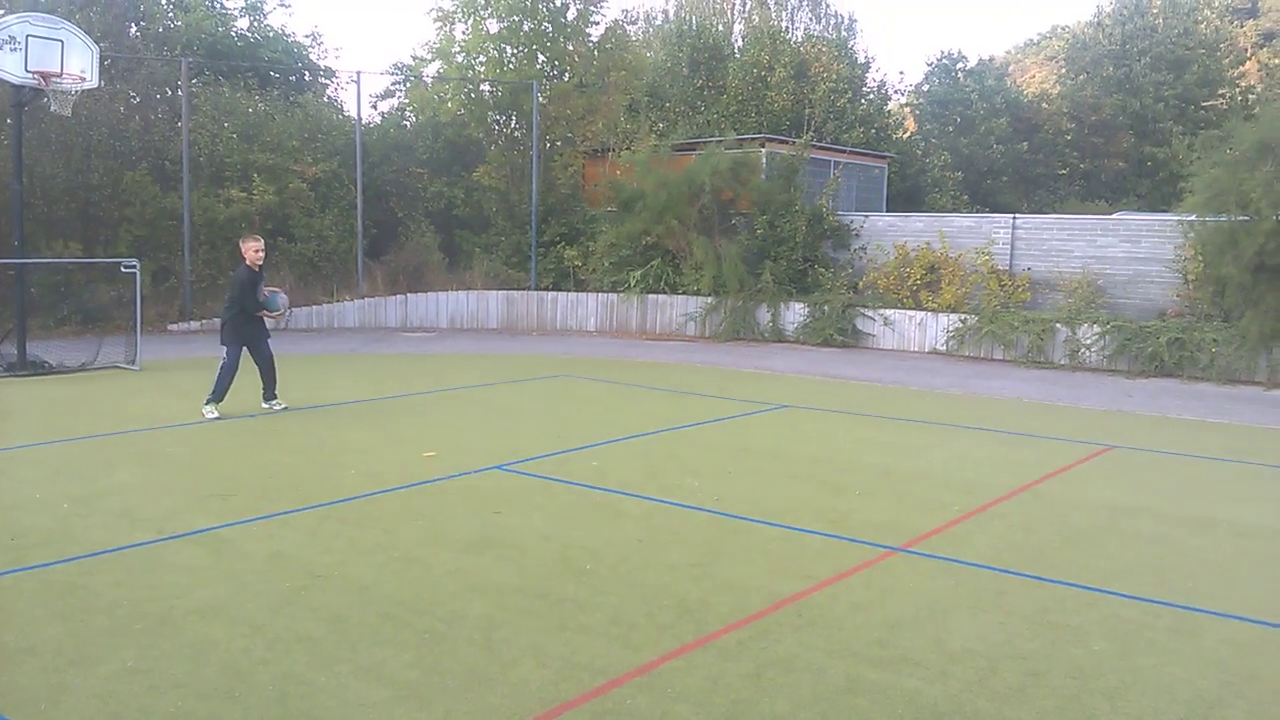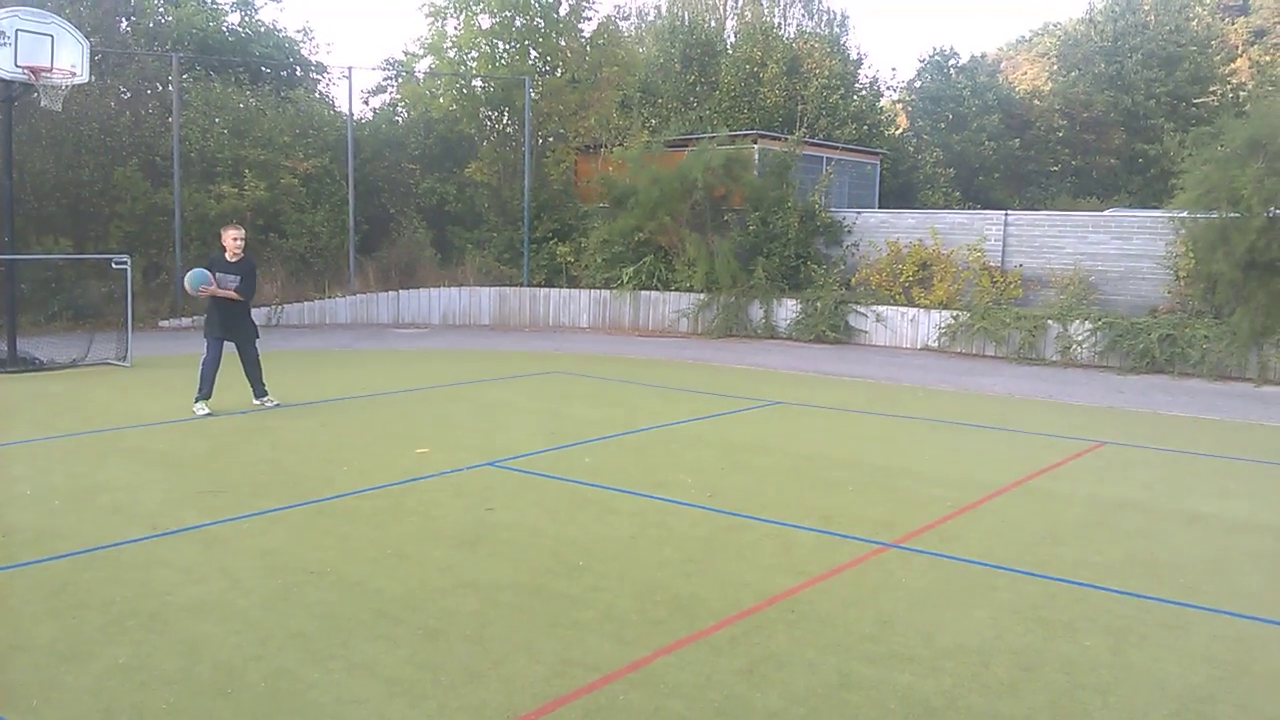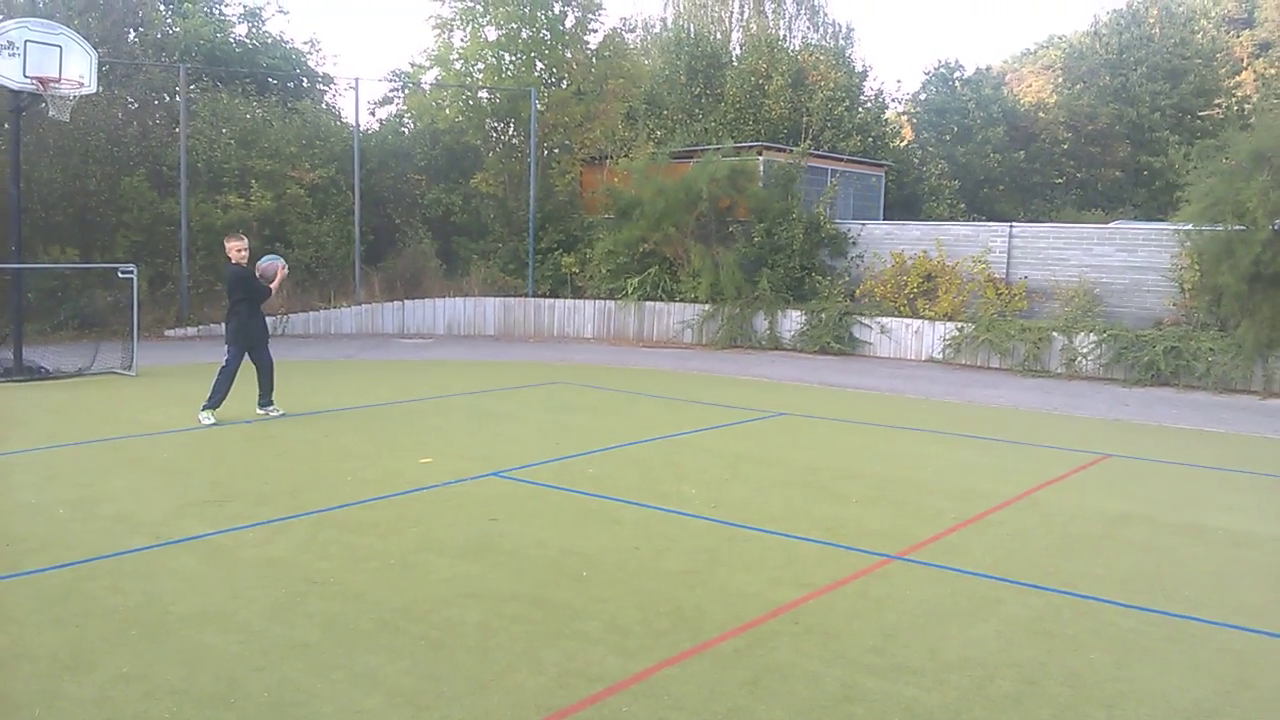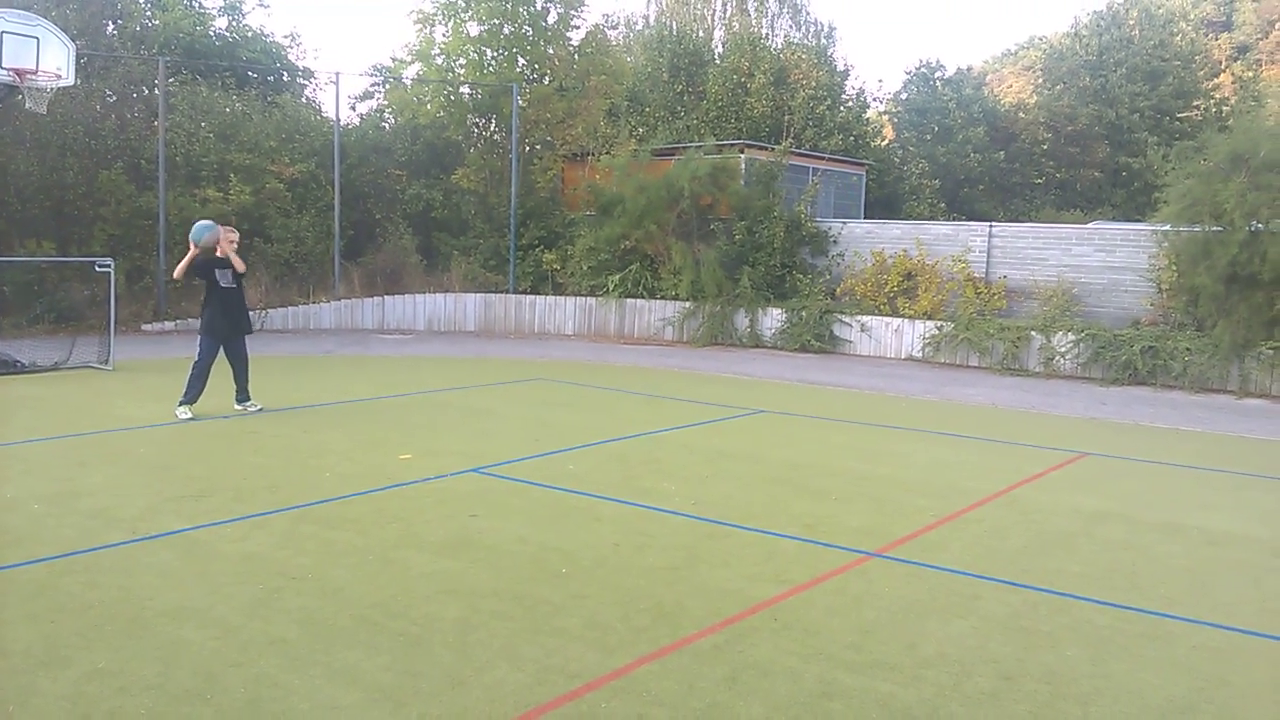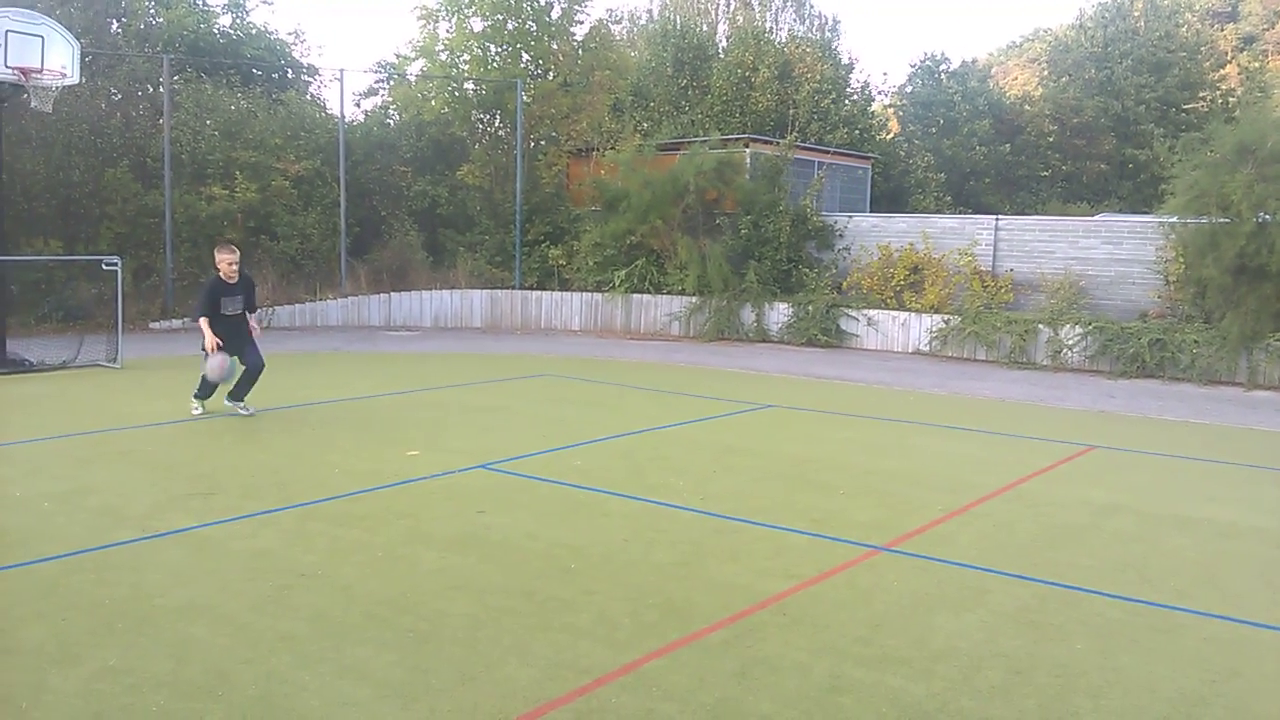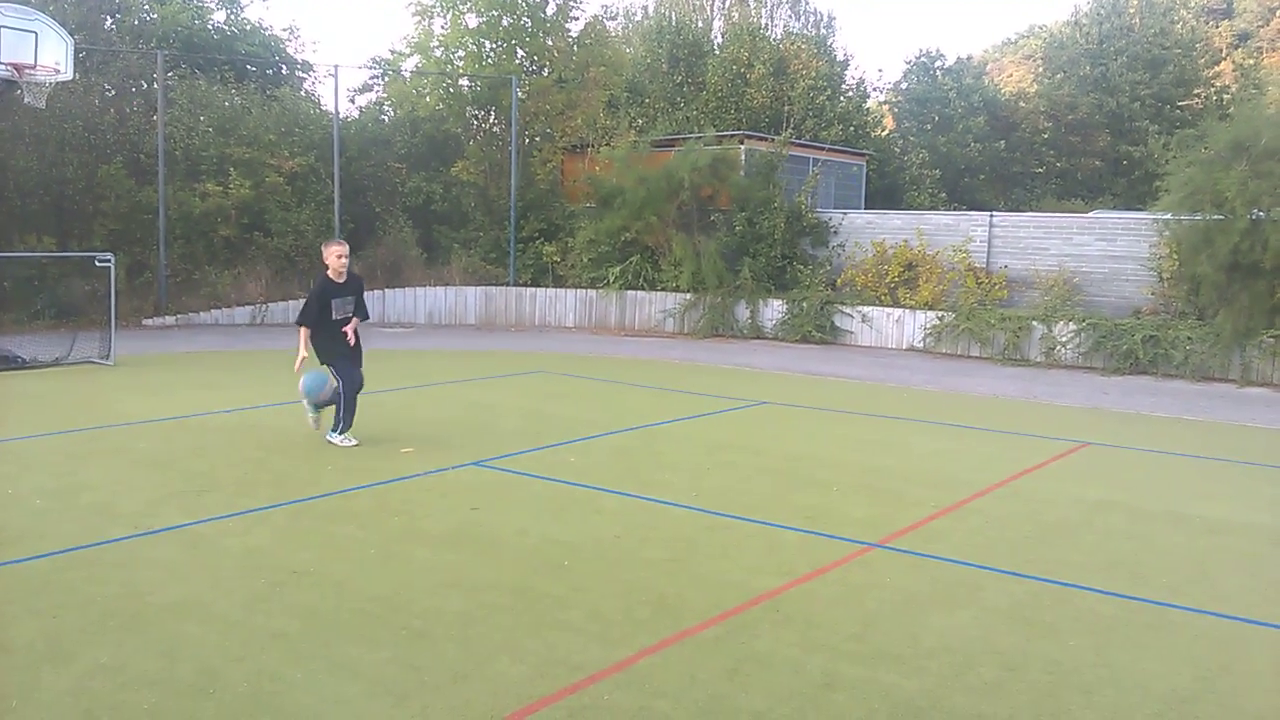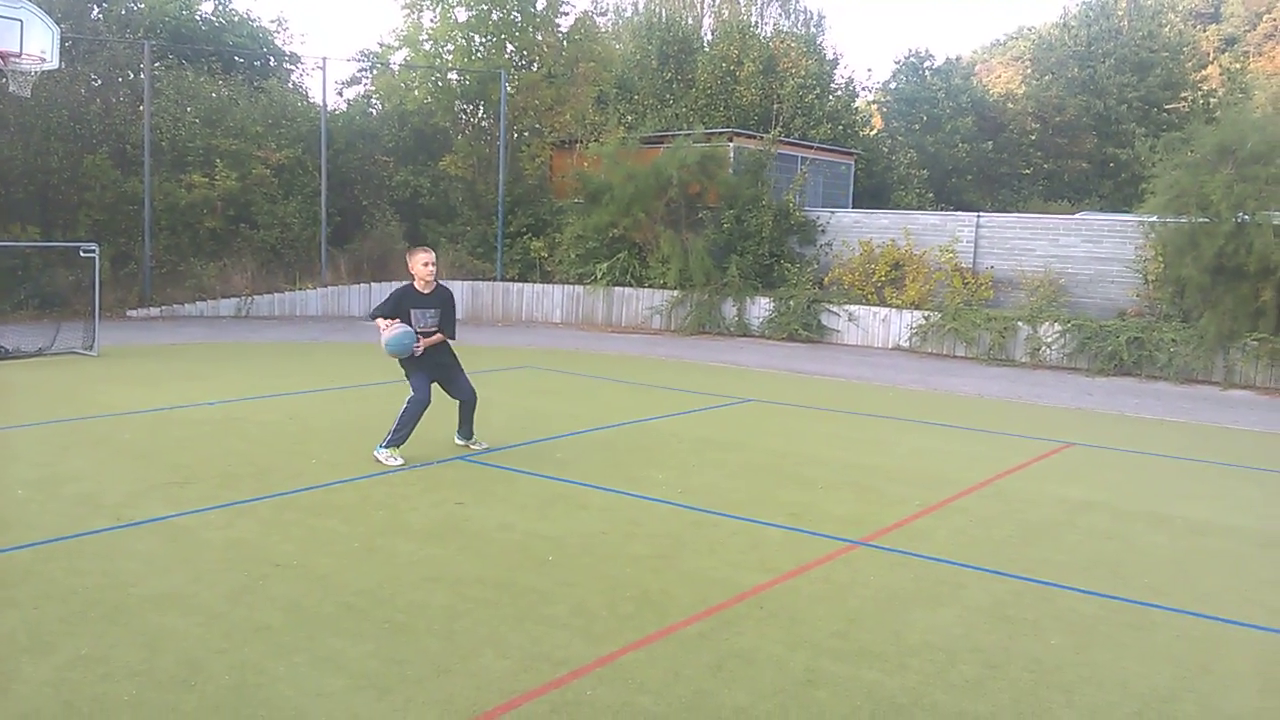
dt=0.7s
person 1, frame 1
left shoulder: (257, 269)
right shoulder: (245, 277)
right elbow: (254, 308)
left wrist: (264, 290)
right wrist: (271, 315)
left hip: (253, 324)
right hip: (234, 325)
left knee: (266, 359)
right knee: (230, 363)
left ankle: (269, 398)
right ankle: (211, 403)
person 1, frame 2
left shoulder: (248, 265)
right shoulder: (214, 262)
left elbow: (245, 295)
right elbow: (206, 287)
left wrist: (218, 292)
right wrist: (203, 289)
left hip: (240, 321)
right hip: (216, 320)
left knee: (251, 357)
right knee: (211, 359)
left ankle: (260, 394)
right ankle: (201, 400)
person 1, frame 3
left shoulder: (244, 271)
right shoulder: (237, 273)
left elbow: (256, 293)
right elbow: (264, 294)
left wrist: (273, 279)
right wrist: (279, 279)
left hip: (254, 329)
right hip: (238, 330)
left knee: (266, 365)
right knee: (229, 369)
left ankle: (265, 404)
right ankle: (208, 409)
person 1, frame 4
left shoulder: (235, 260)
right shoulder: (207, 261)
left elbow: (242, 270)
right elbow: (178, 275)
left wrist: (228, 251)
right wrist: (192, 253)
left hip: (235, 322)
right hip: (212, 323)
left knee: (240, 361)
right knee: (203, 363)
left ankle: (242, 399)
right ankle: (185, 404)
person 1, frame 5
left shoulder: (246, 281)
right shoulder: (213, 285)
right elbow: (202, 314)
left wrist: (252, 322)
right wrist: (208, 334)
left hip: (240, 331)
right hip: (218, 334)
left knee: (256, 364)
left ankle: (235, 398)
right ankle: (198, 398)
person 1, frame 6
left shoulder: (356, 282)
right shoulder: (321, 287)
left elbow: (359, 313)
right elbow: (306, 321)
left wrist: (352, 327)
right wrist: (302, 349)
left hip: (345, 336)
right hip: (327, 341)
left knee: (355, 382)
right knee: (351, 381)
left ankle: (316, 404)
right ankle: (337, 432)
person 1, frame 7
left shoulder: (445, 295)
right shoulder: (401, 295)
left elbow: (446, 333)
right elbow: (377, 315)
left wrist: (427, 342)
right wrist: (385, 325)
left hip: (439, 353)
right hip: (413, 357)
left knee: (468, 394)
right knee: (421, 396)
left ankle: (465, 435)
right ankle: (386, 447)
